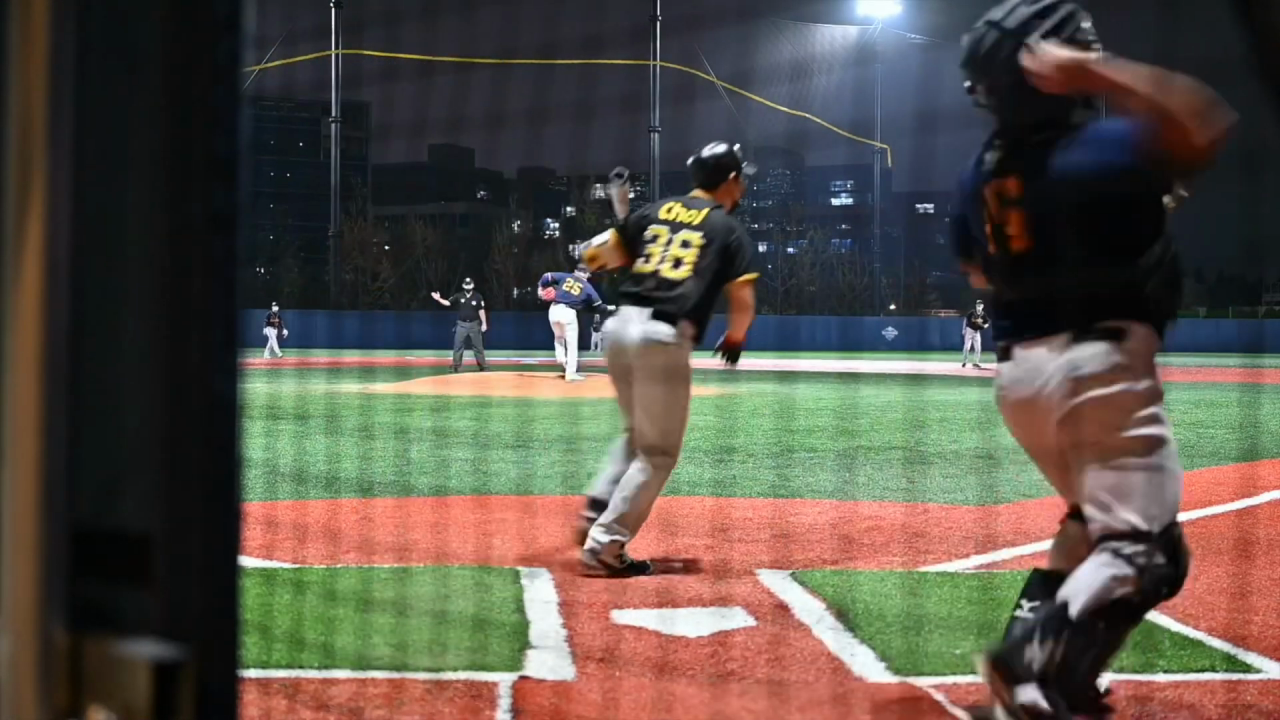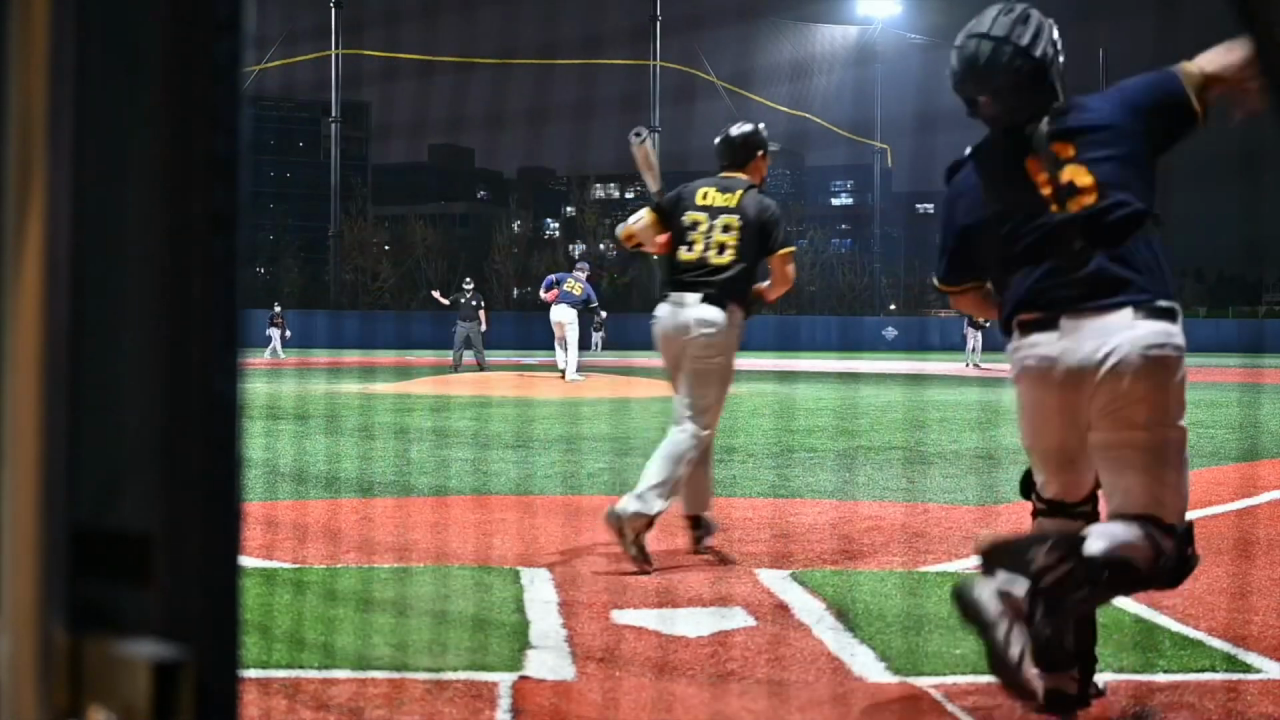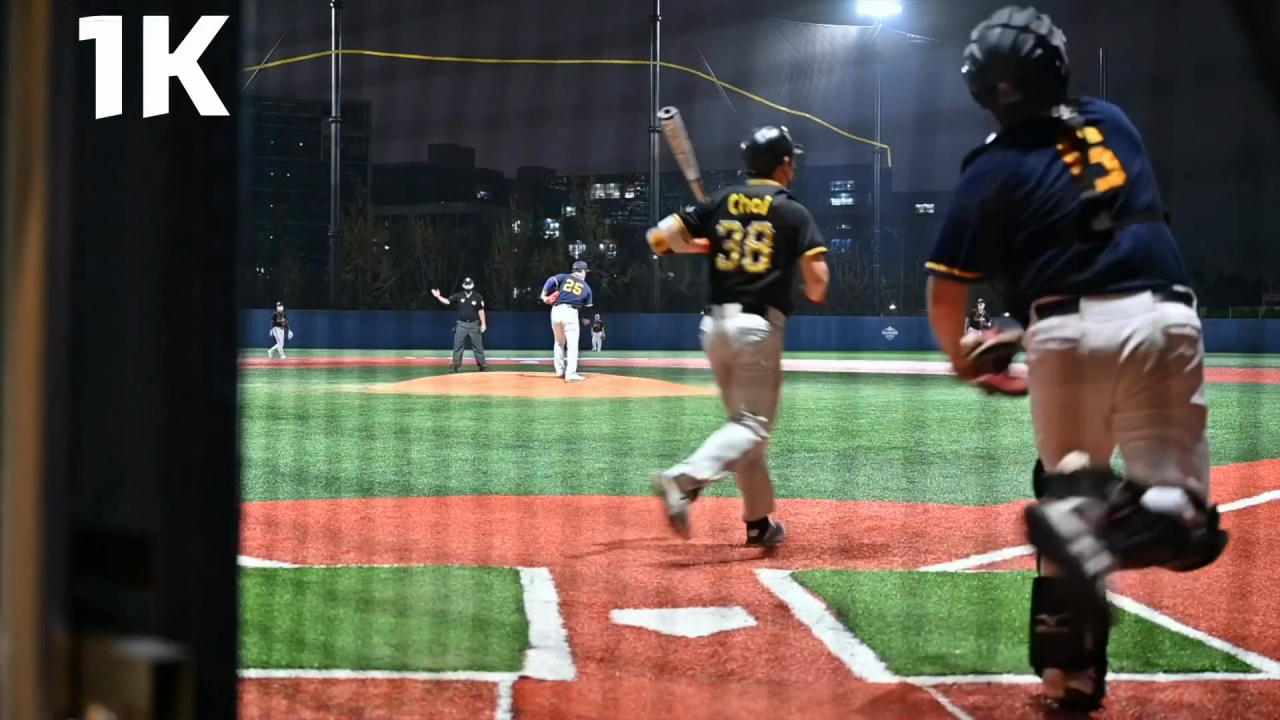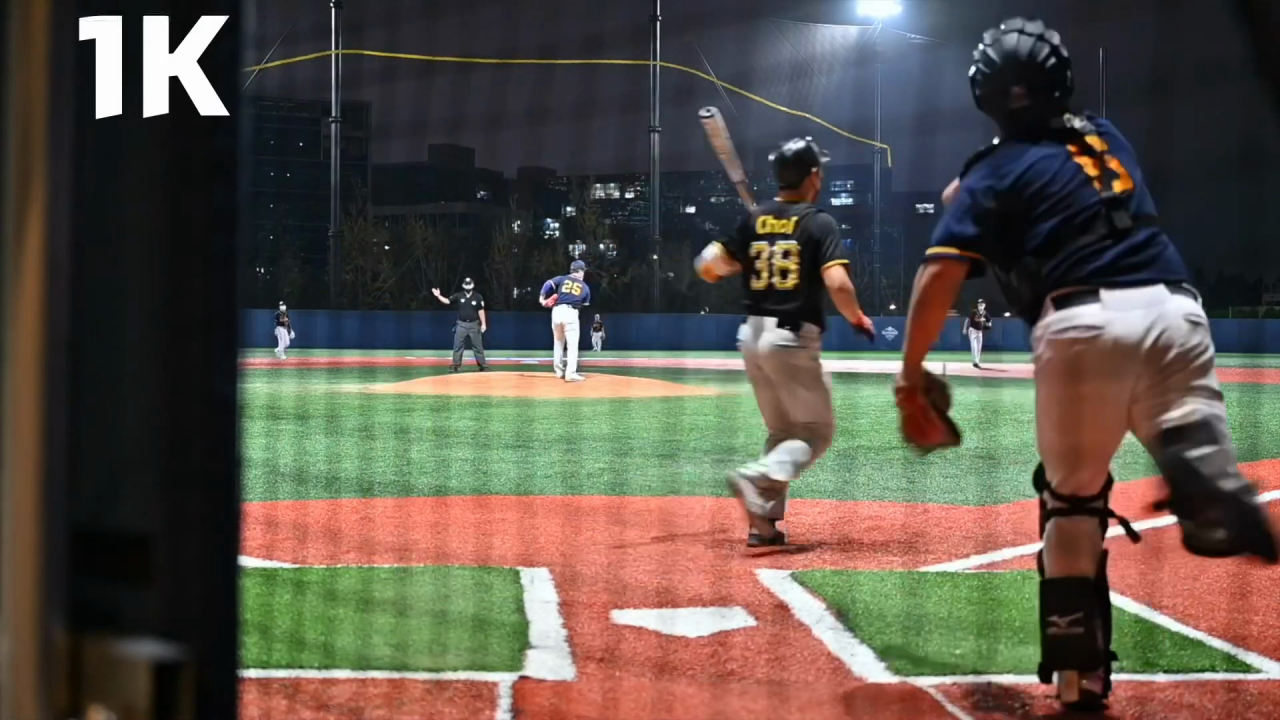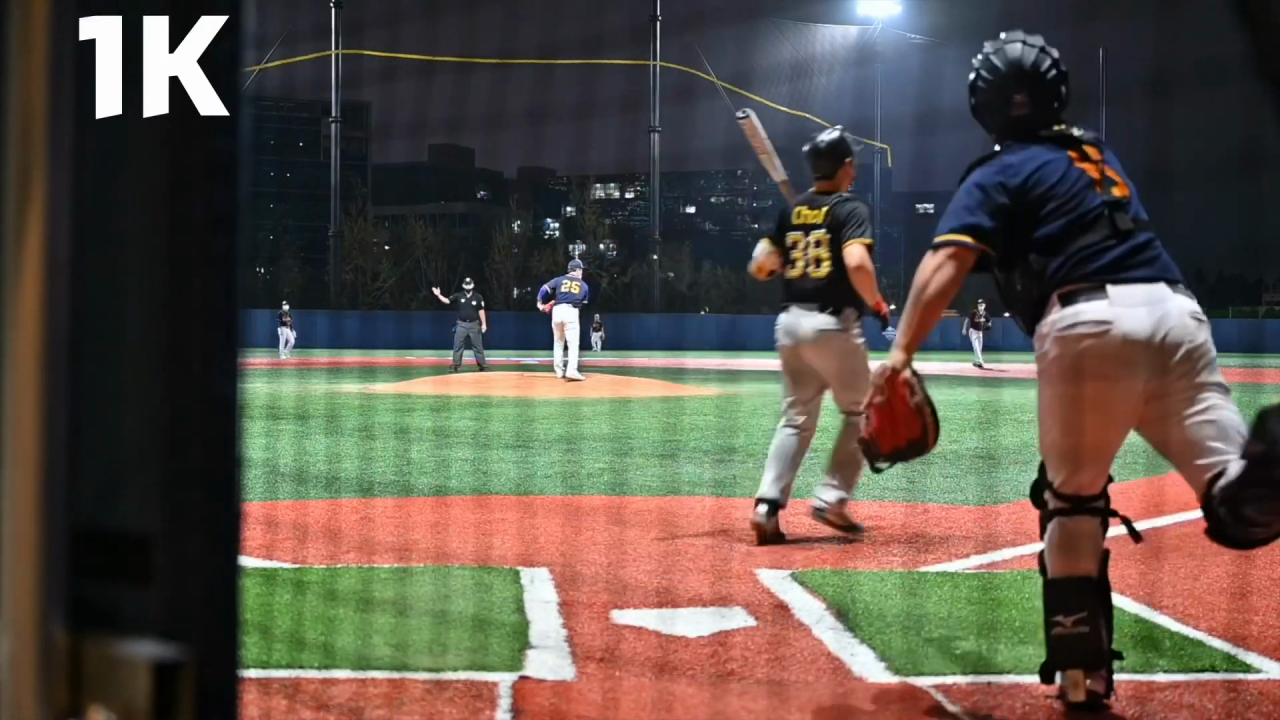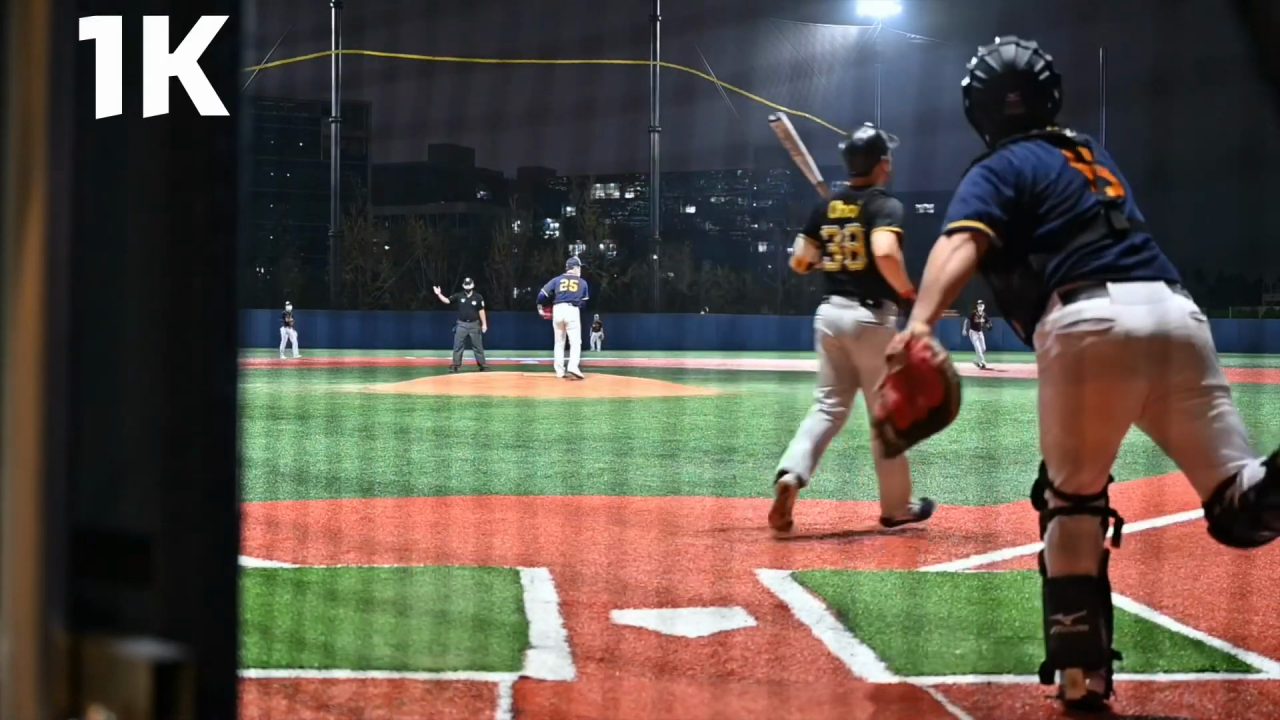
dt=0.1s
person 1, frame 1
left shoulder: (982, 173)
right shoulder: (1100, 147)
right elbow: (1198, 133)
right wrist: (1098, 77)
left hip: (1023, 376)
right hip: (1104, 373)
left knee: (1094, 520)
right knee: (1140, 552)
left ankle: (1051, 657)
person 1, frame 2
left shoulder: (971, 179)
right shoulder: (1108, 116)
left elbow: (964, 297)
right elbow: (1224, 70)
left hip: (1039, 356)
right hip: (1135, 344)
left knee: (1065, 513)
right knee: (1154, 542)
right ankle: (1024, 584)
person 1, frame 3
left shoulder: (986, 173)
right shoulder: (1109, 120)
left elbow: (947, 290)
left wrist: (957, 350)
left hip: (1066, 335)
right hip: (1164, 324)
left knee: (1068, 492)
right knee: (1186, 525)
left ankle: (1070, 672)
right ankle: (1093, 515)
person 1, frame 4
left shoulder: (993, 172)
right shoulder: (1105, 135)
left elbow: (939, 277)
left wrist: (912, 368)
left hip: (1078, 330)
right hip: (1170, 315)
left knee: (1075, 504)
right knee: (1212, 515)
left ankle: (1079, 673)
right ankle: (1198, 461)
person 1, frame 5
left shoulder: (998, 174)
right shoulder: (1096, 151)
left elbow: (945, 263)
left wrist: (901, 352)
left hip: (1088, 325)
right hip: (1175, 312)
left knee: (1073, 502)
left ankle: (1080, 673)
person 1, frame 6
left shoulder: (997, 170)
right shoulder: (1092, 153)
left elbow: (960, 246)
left wrist: (918, 324)
left hip: (1091, 324)
right hip: (1174, 312)
left knee: (1073, 502)
left ankle: (1081, 674)
person 2, frame 1
left shoulder: (652, 211)
right shoulder: (728, 228)
left elbow: (592, 255)
right elbow: (743, 301)
left wrist: (624, 258)
right wrist: (735, 339)
left hip: (619, 327)
right hip: (665, 336)
left knee: (638, 434)
right knee: (657, 449)
left ankle: (598, 507)
right ankle: (605, 544)
person 2, frame 2
left shoulder: (686, 193)
right shoulder: (763, 207)
left elbow: (627, 232)
right elbow: (784, 275)
left wrist: (657, 240)
right wrist: (763, 292)
left hip: (670, 315)
right hip: (714, 321)
left knee: (690, 417)
right knee: (695, 427)
left ankle: (696, 514)
right ankle: (635, 513)
person 2, frame 3
left shoulder: (718, 203)
right shoulder: (792, 211)
left elbow: (658, 237)
right elbow: (818, 277)
left wrist: (699, 243)
right wrist: (812, 299)
left hip: (714, 323)
right hip: (757, 327)
left knee: (743, 420)
right knee: (752, 427)
left ankle: (759, 521)
right ankle: (682, 479)
person 2, frame 4
left shoulder: (751, 221)
right shoulder: (821, 224)
left elbow: (706, 267)
right elbow: (838, 285)
right wrist: (858, 318)
left hip: (753, 335)
right hip: (793, 339)
left knee: (782, 431)
right knee: (816, 433)
left ankle: (764, 521)
right ankle: (757, 478)
person 2, frame 5
left shoulder: (791, 211)
right shoulder: (852, 211)
left elbow: (760, 267)
right elbow: (857, 263)
right wrist: (877, 304)
left hip: (790, 322)
right hip: (833, 326)
left knee: (795, 421)
right knee: (859, 417)
left ankle: (767, 508)
right ankle: (831, 500)
person 2, frame 6
left shoulder: (826, 207)
right shoulder: (886, 205)
left elbow: (799, 261)
right elbow: (886, 252)
right wrist: (907, 291)
left hip: (830, 315)
right hip: (871, 318)
left knee: (828, 408)
left ankle: (791, 476)
right ankle: (896, 506)
